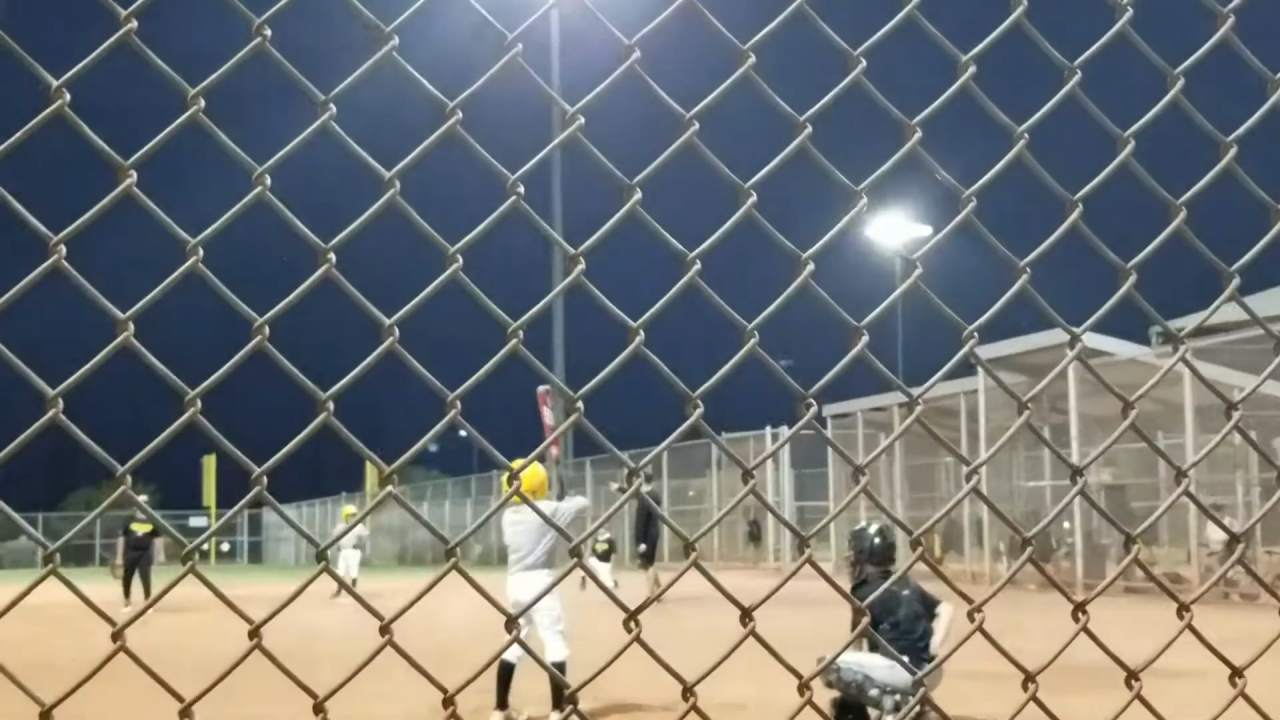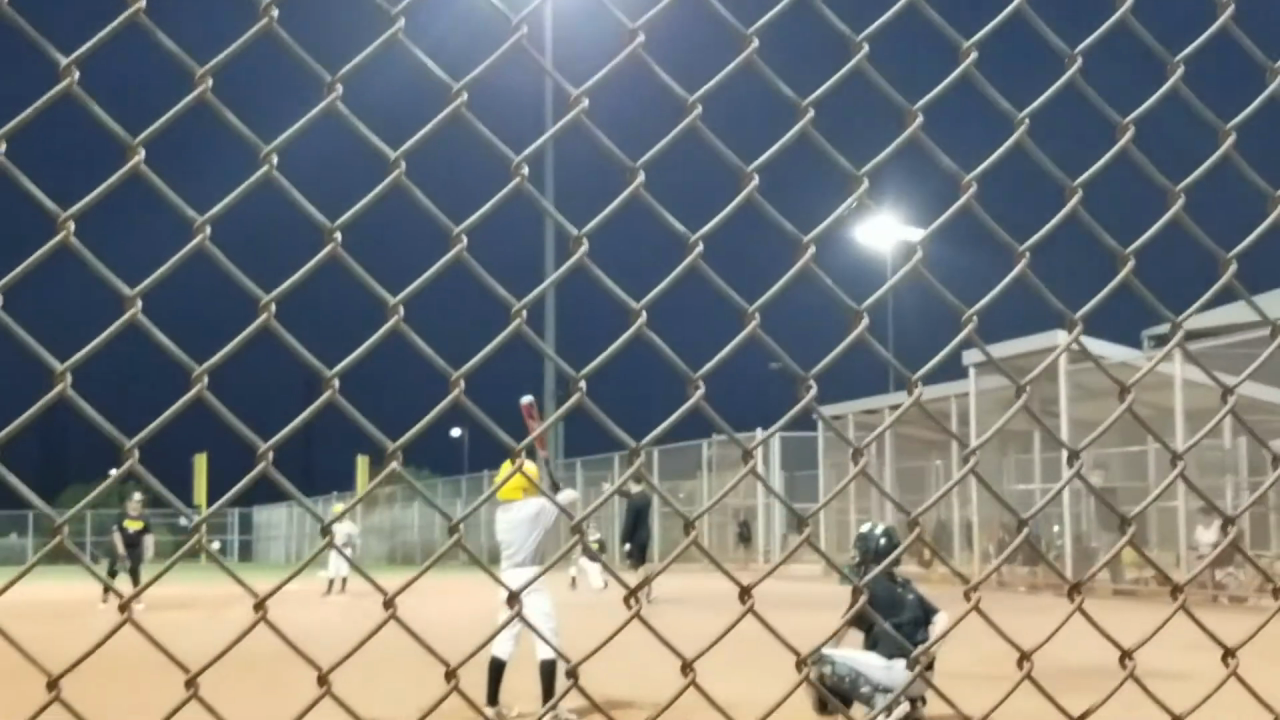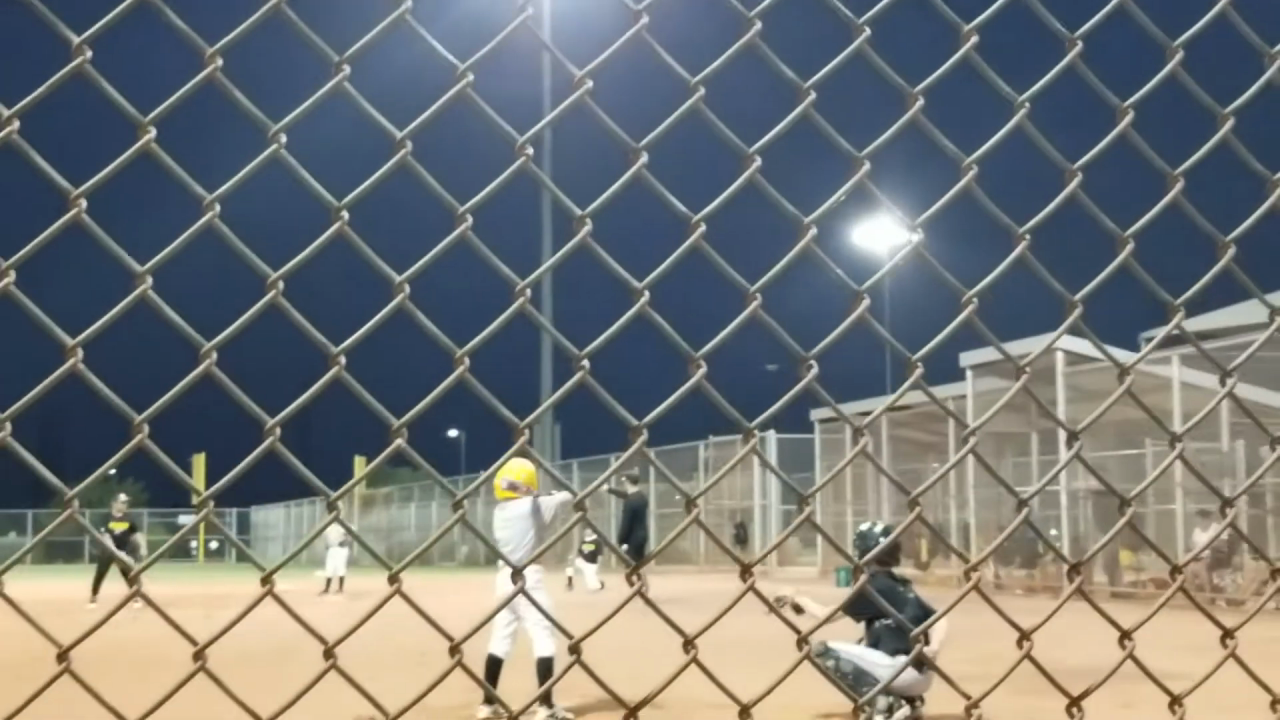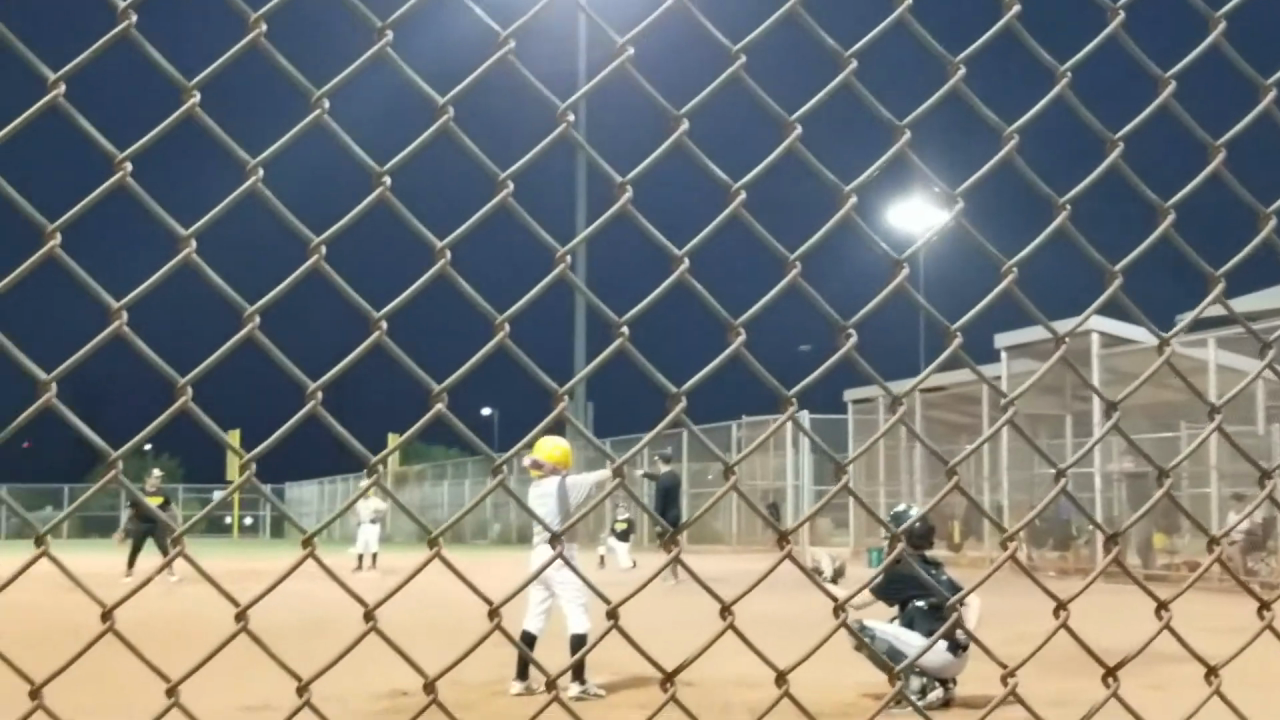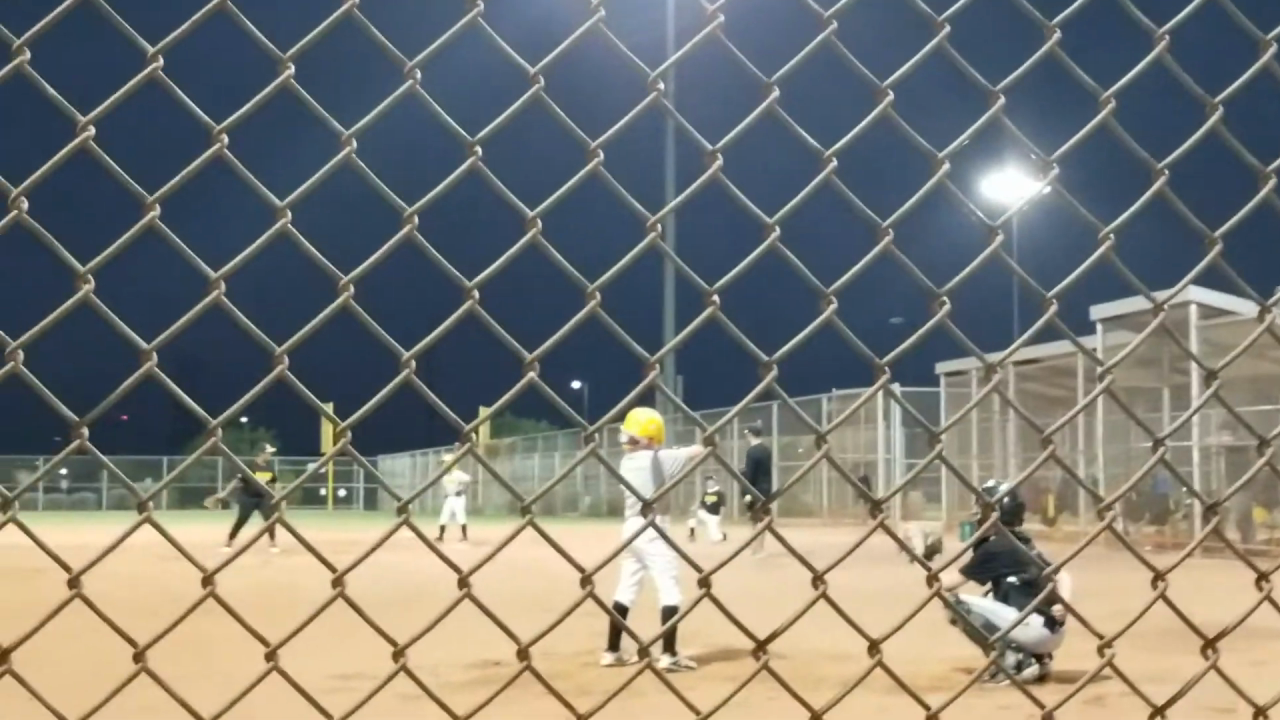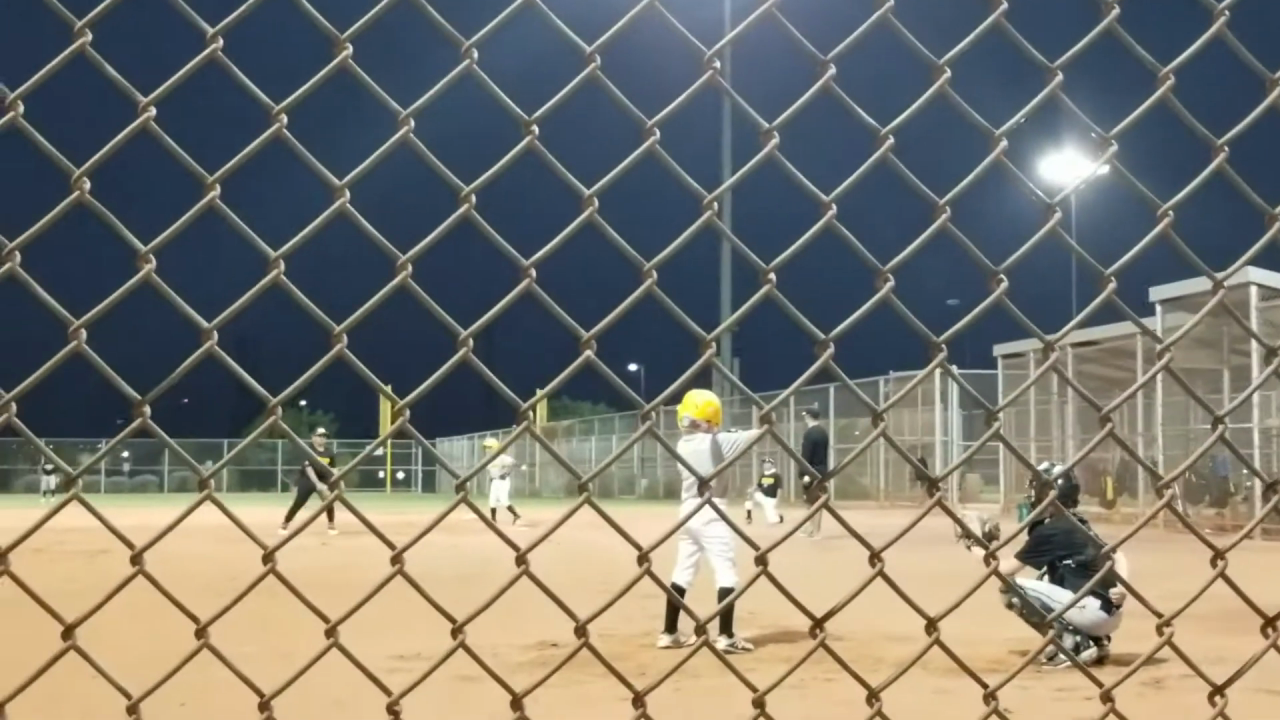
dt=0.3s
person 1, frame 1
left shoulder: (507, 515)
right shoulder: (548, 510)
right elbow: (583, 503)
right wrist: (566, 500)
left hip: (515, 583)
right hip: (540, 582)
left knee: (512, 645)
right knee: (555, 644)
person 1, frame 2
left shoulder: (501, 513)
right shoulder: (538, 507)
right elbow: (572, 496)
right wrist: (555, 494)
left hip: (507, 582)
right hip: (529, 580)
left knee: (502, 643)
right knee: (546, 642)
person 1, frame 3
left shoulder: (499, 511)
right shoulder: (532, 505)
right elbow: (569, 495)
right wrist: (537, 493)
left hip: (504, 578)
right hip: (528, 577)
left knee: (500, 641)
right knee: (544, 640)
person 1, frame 4
left shoulder: (534, 488)
right shoulder: (567, 484)
right elbow: (606, 474)
left hip: (539, 556)
right hip: (561, 557)
left knee: (534, 618)
right knee: (577, 617)
left ankle: (520, 679)
right ankle: (578, 683)
person 1, frame 5
left shoulder: (626, 461)
right shoulder: (659, 458)
right elbow: (698, 451)
right wrist: (691, 448)
left hip: (631, 528)
right hip: (653, 530)
left knee: (626, 590)
right knee: (669, 590)
left ankle: (612, 651)
right ankle: (669, 654)
person 1, frame 6
left shoulder: (682, 444)
right shoulder: (717, 441)
right elbow: (757, 434)
right wrist: (756, 431)
left hip: (688, 512)
right hip: (711, 514)
left knee: (682, 572)
right knee: (726, 573)
left ankle: (669, 633)
right ankle: (725, 636)
person 2, frame 1
left shoulder: (864, 592)
right shoulder: (907, 584)
right elbow: (944, 609)
right wrist: (935, 644)
left hip: (903, 671)
right hip: (930, 673)
left knee: (828, 665)
left ankle: (893, 702)
person 2, frame 2
left shoulder: (870, 588)
right shoulder: (905, 587)
left elbow: (844, 629)
right elbow: (941, 618)
left hip: (898, 671)
right hip: (918, 677)
left knee: (821, 659)
left ankle: (884, 702)
right ankle: (909, 702)
person 2, frame 3
left shoulder: (873, 586)
right shoulder: (904, 587)
left elbow: (828, 614)
right elbow: (938, 619)
left wrist: (796, 599)
right wrist: (933, 648)
left hip: (903, 670)
right hip: (922, 677)
left knee: (823, 651)
left ankle: (887, 704)
right ankle: (908, 701)
person 2, frame 4
left shoulder: (903, 570)
right shoulder: (935, 569)
left elbow: (857, 602)
right elbow: (972, 600)
left wrist: (828, 582)
right wrist: (967, 631)
left hip: (939, 653)
right hip: (954, 657)
left knee: (859, 629)
right knee: (897, 625)
left ankle: (919, 684)
right ankle: (942, 683)
person 2, frame 5
left shoulder: (993, 548)
right shoulder: (1023, 544)
left elbow: (948, 583)
right elbow: (1062, 576)
right wrist: (1064, 605)
left hip: (1036, 629)
right hip: (1051, 632)
left knee: (958, 604)
left ankle: (1016, 660)
right ankle: (1037, 657)
person 2, frame 6
left shoulder: (1048, 531)
right shoulder: (1079, 526)
left elbow: (1005, 570)
right elbow: (1119, 558)
left wrist: (975, 547)
right wrist: (1121, 588)
left hip: (1093, 612)
right hip: (1108, 613)
left knee: (1011, 588)
right knee: (1046, 580)
left ankle: (1074, 643)
right ankle: (1095, 640)
